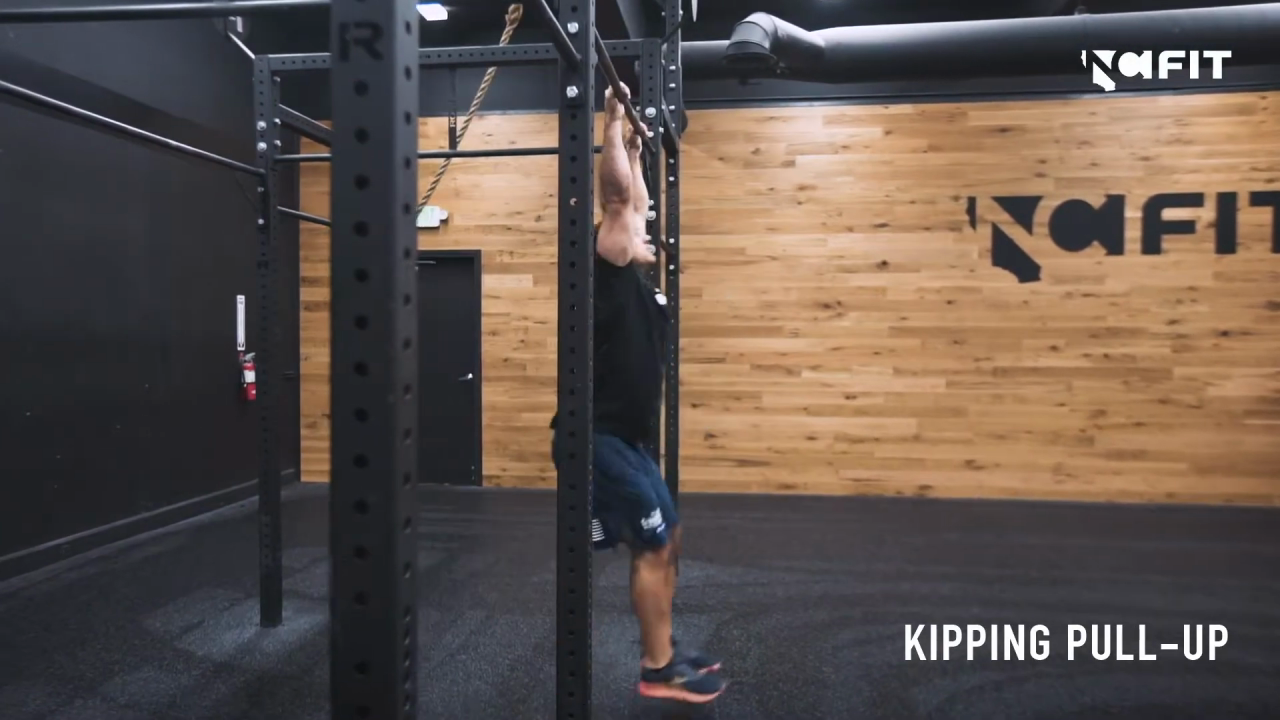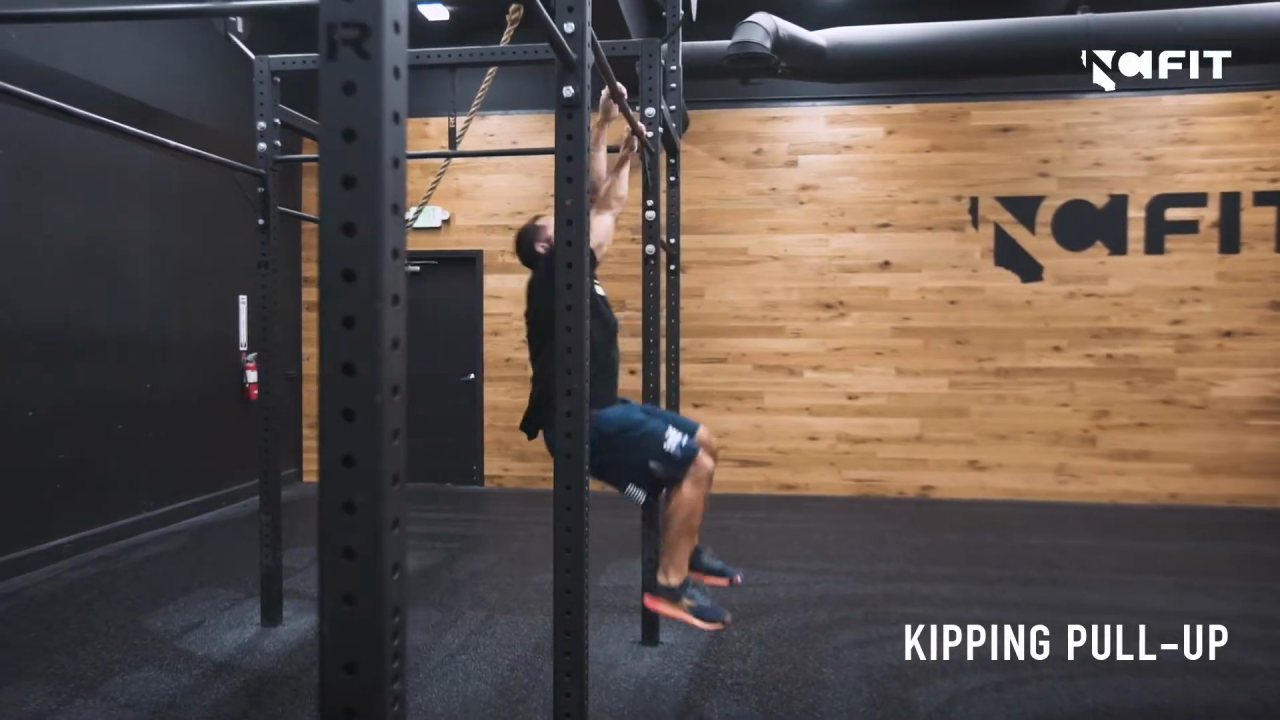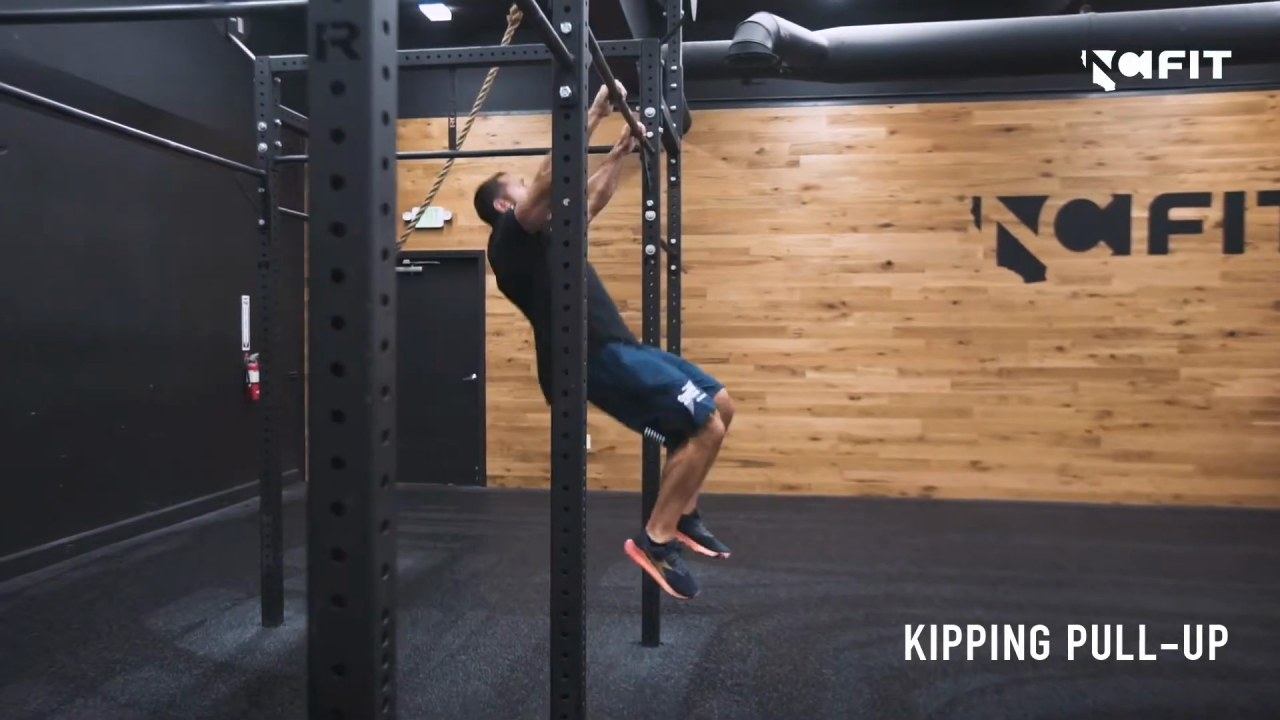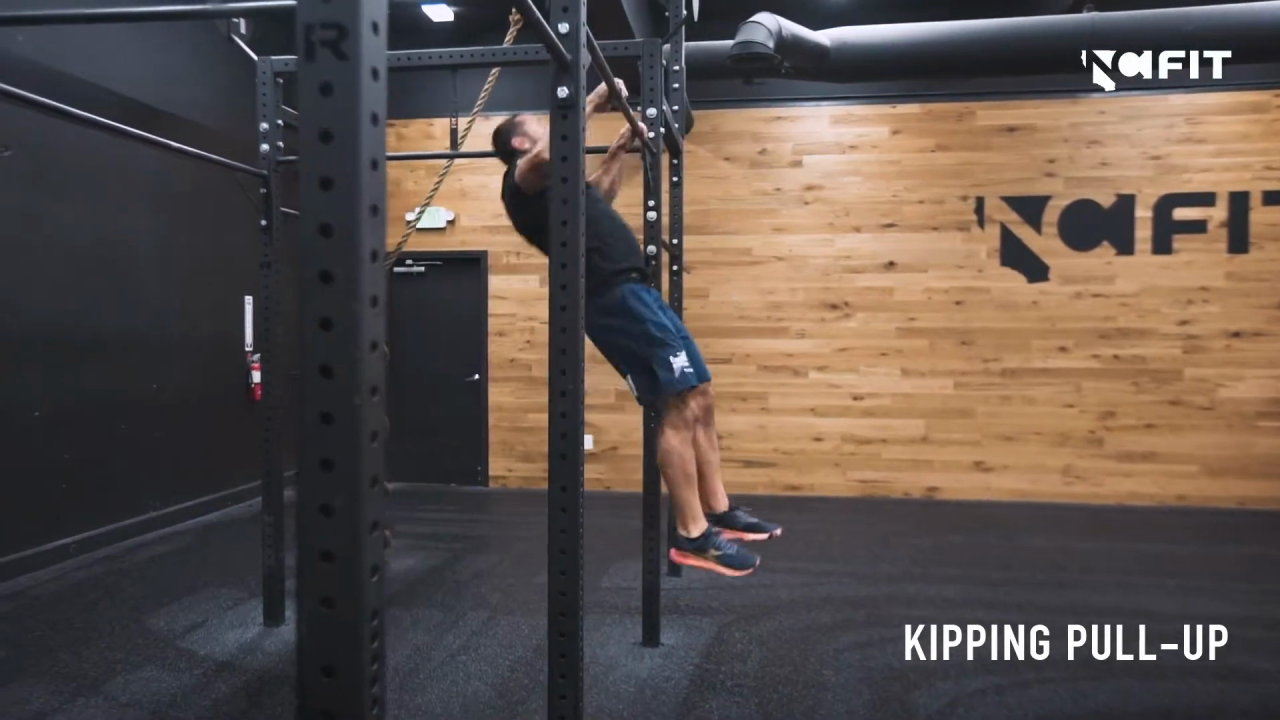
dt=0.1s
person 1, frame 1
left shoulder: (628, 286)
right shoulder: (617, 282)
left elbow: (633, 202)
right elbow: (620, 200)
left wrist: (627, 138)
right wrist: (611, 121)
left hip: (616, 438)
right hip: (599, 440)
left knee: (661, 540)
right knee: (658, 544)
left ankle: (665, 652)
right ankle: (661, 666)
person 1, frame 2
right shoulder: (553, 278)
left elbow: (612, 204)
right elbow: (588, 193)
left wrist: (629, 152)
right wrist: (601, 125)
left hip: (600, 413)
right hip: (584, 417)
left knee: (703, 447)
right knee: (696, 464)
left ankle: (688, 555)
right ankle: (672, 583)
person 1, frame 3
left shoulder: (535, 239)
right shoulder: (511, 239)
left elbow: (592, 203)
right elbow: (552, 180)
left wrist: (620, 153)
right wrist: (593, 113)
left hip: (616, 347)
right hip: (605, 355)
left knee: (717, 408)
right knee: (709, 421)
left ankle: (680, 517)
right ankle: (659, 536)
person 1, frame 4
right shoulder: (527, 184)
left elbow: (597, 191)
right elbow: (550, 158)
left wrist: (619, 151)
right wrist: (592, 101)
left hip: (628, 292)
right hip: (618, 294)
left knee: (701, 400)
right knee: (683, 408)
left ankle: (718, 513)
right ankle: (694, 534)
